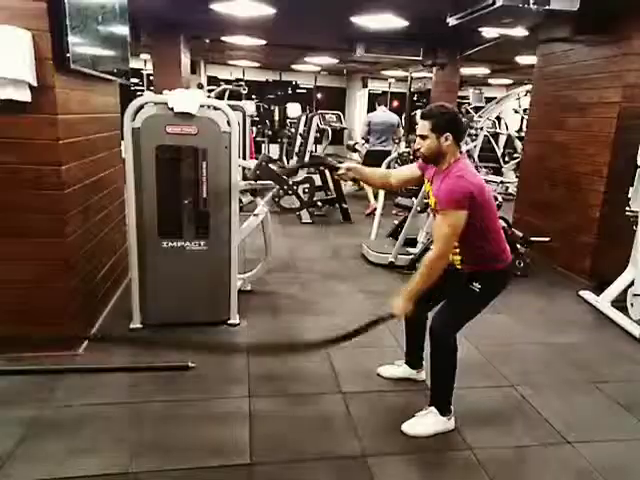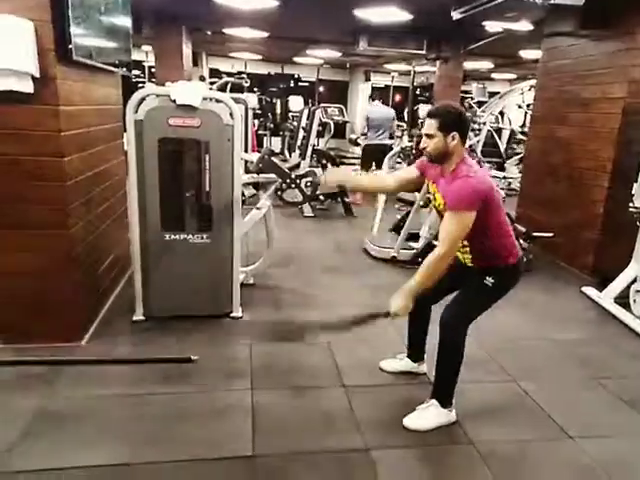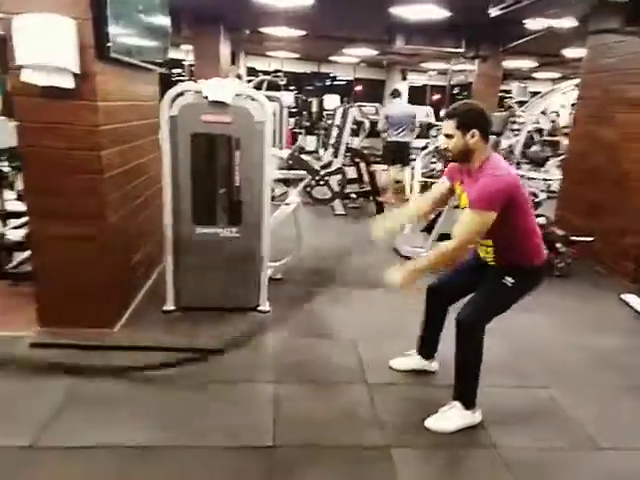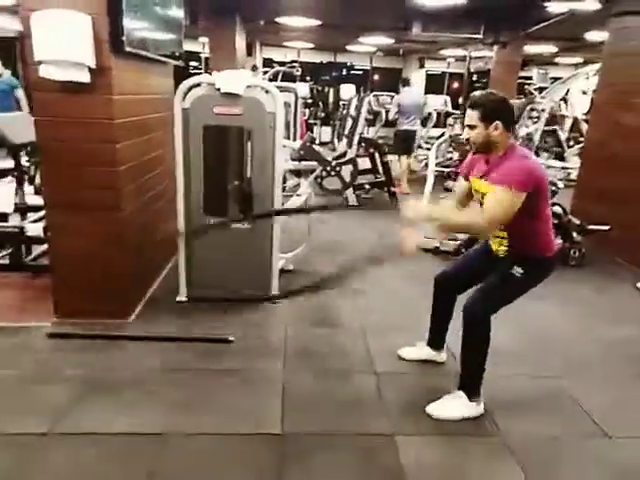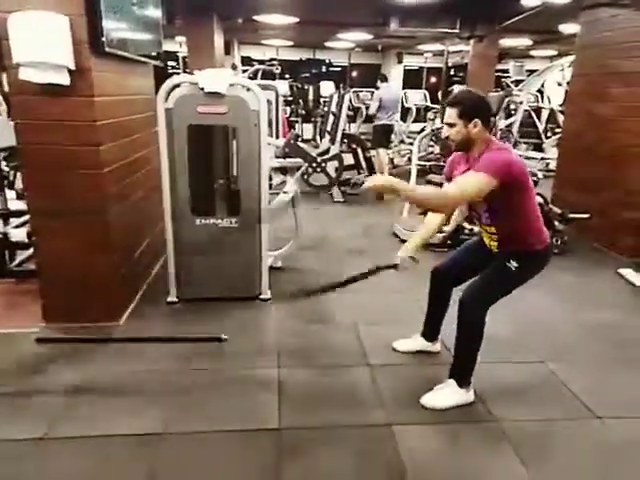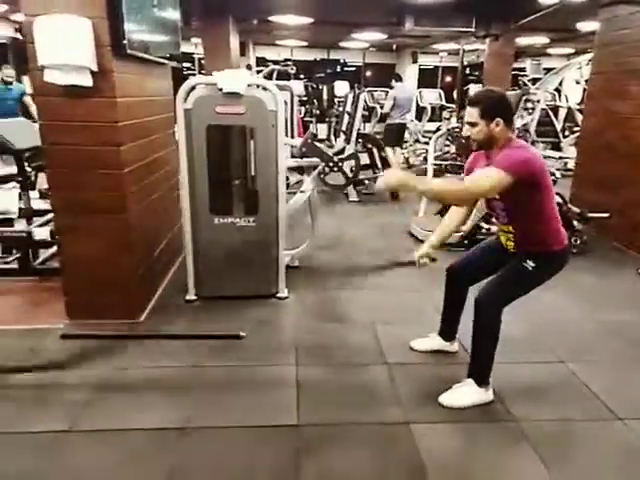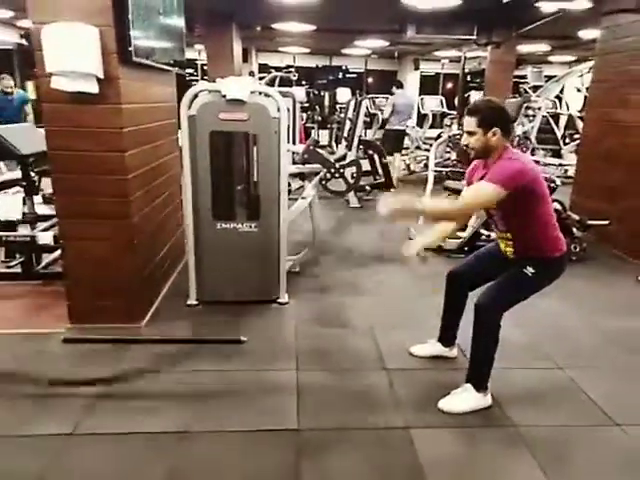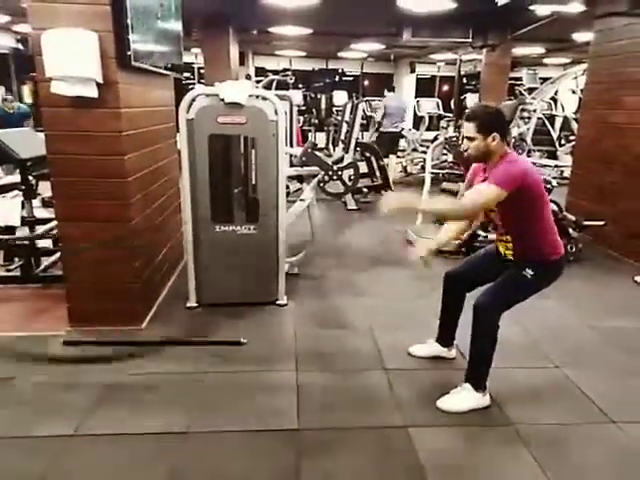
dt=0.4s
person 1, frame 1
left shoulder: (457, 184)
right shoulder: (434, 164)
left elbow: (440, 252)
right elbow: (395, 179)
left wrist: (407, 296)
right wrist: (359, 171)
left hip: (488, 270)
right hip: (462, 260)
left knee: (442, 328)
right knee: (416, 301)
left ankle: (441, 413)
right ankle: (414, 365)
person 1, frame 2
left shoulder: (467, 185)
right shoulder: (431, 165)
left elbow: (445, 251)
right elbow: (390, 183)
left wrist: (407, 294)
right wrist: (346, 178)
left hip: (498, 266)
right hip: (467, 256)
left knee: (452, 321)
right knee: (420, 295)
left ankle: (442, 407)
right ankle: (415, 359)
person 1, frame 3
left shoulder: (494, 182)
right shoulder: (459, 167)
left elbow: (459, 245)
right elbow: (429, 202)
left wrist: (412, 271)
right wrist: (393, 219)
left hip: (523, 266)
right hip: (490, 254)
left knee: (470, 319)
right knee: (438, 292)
left ankle: (466, 408)
right ankle: (425, 356)
person 1, frame 4
left shoulder: (521, 169)
right shoulder: (476, 159)
left elbow: (484, 222)
right elbow: (456, 203)
left wrist: (428, 214)
right wrist: (420, 233)
left hip: (532, 257)
right hip: (499, 245)
left knee: (477, 309)
right knee: (446, 281)
left ankle: (469, 397)
right ankle: (434, 347)
person 1, frame 5
left shoulder: (499, 161)
right shoulder: (459, 158)
left elbow: (449, 201)
right elbow: (442, 210)
left wrist: (393, 185)
right wrist: (412, 244)
left hip: (527, 250)
right hip: (494, 239)
left knee: (472, 302)
right knee: (442, 275)
left ankle: (460, 386)
right ankle: (429, 338)
person 1, frame 6
left shoulder: (519, 159)
right shoulder: (480, 155)
left elbow: (464, 193)
right elbow: (461, 205)
left wrist: (406, 180)
right wrist: (432, 244)
left hip: (544, 251)
right hip: (510, 240)
left knee: (487, 301)
right knee: (457, 273)
left ankle: (479, 385)
right ankle: (447, 338)
person 1, frame 7
left shoulder: (514, 169)
right shoulder: (480, 164)
left elbow: (461, 210)
right elbow: (457, 213)
left wrist: (405, 205)
right wrist: (423, 241)
left hip: (543, 258)
right hip: (510, 246)
left knee: (487, 305)
right knee: (457, 278)
left ankle: (477, 391)
right ankle: (446, 344)
person 1, frame 8
left shoulder: (514, 171)
right shoulder: (480, 167)
left elbow: (464, 209)
right elbow: (464, 217)
left wrist: (408, 202)
right wrist: (432, 244)
left hip: (541, 260)
right hip: (508, 248)
left knee: (486, 306)
right knee: (454, 279)
left ankle: (476, 390)
right ankle: (444, 344)
